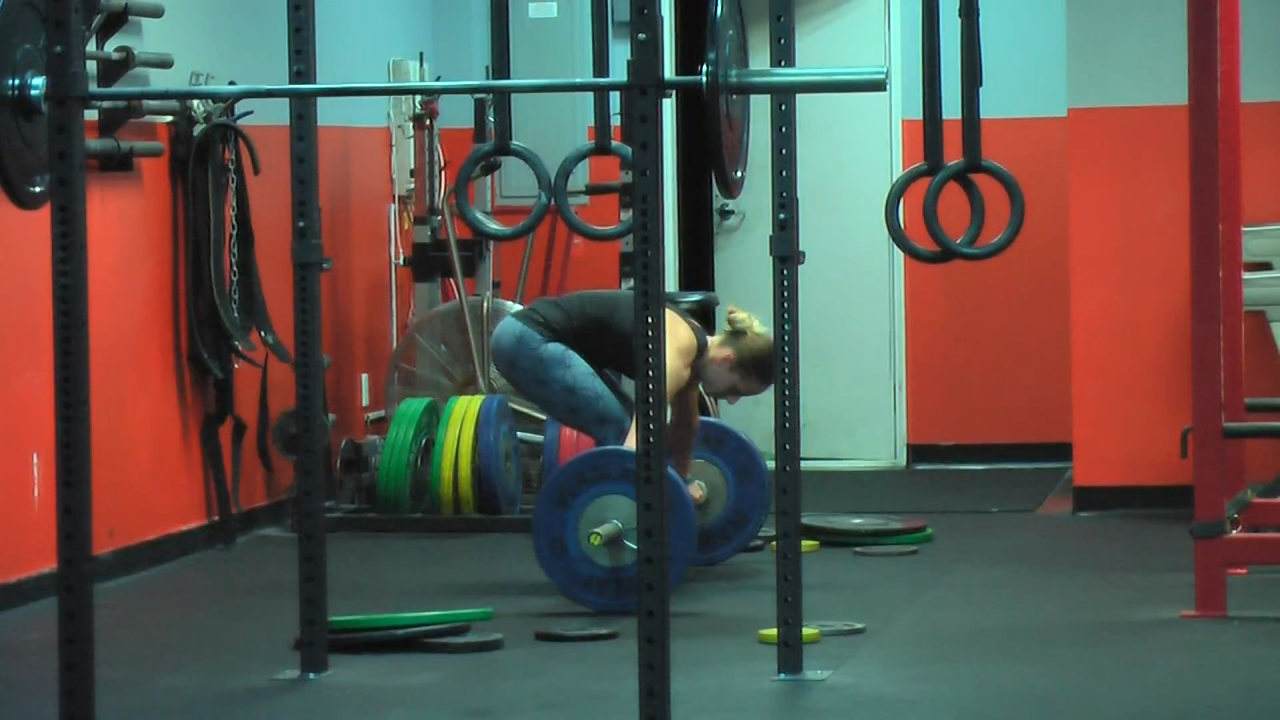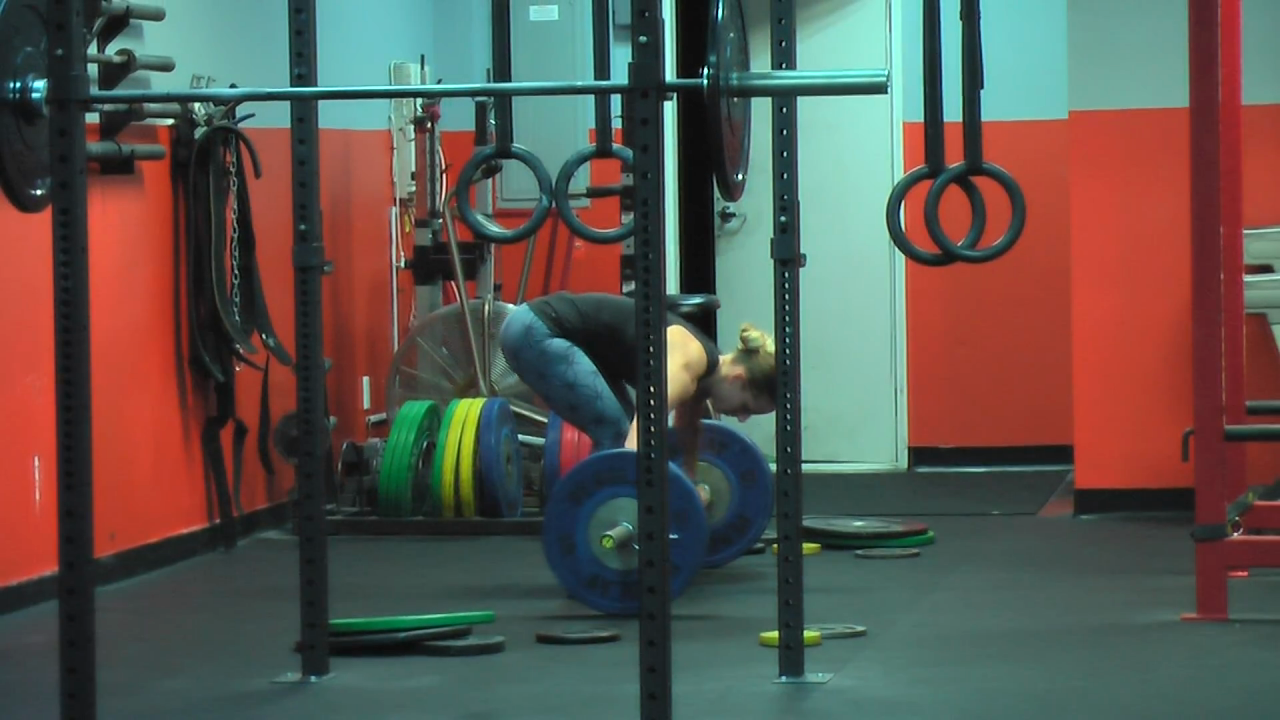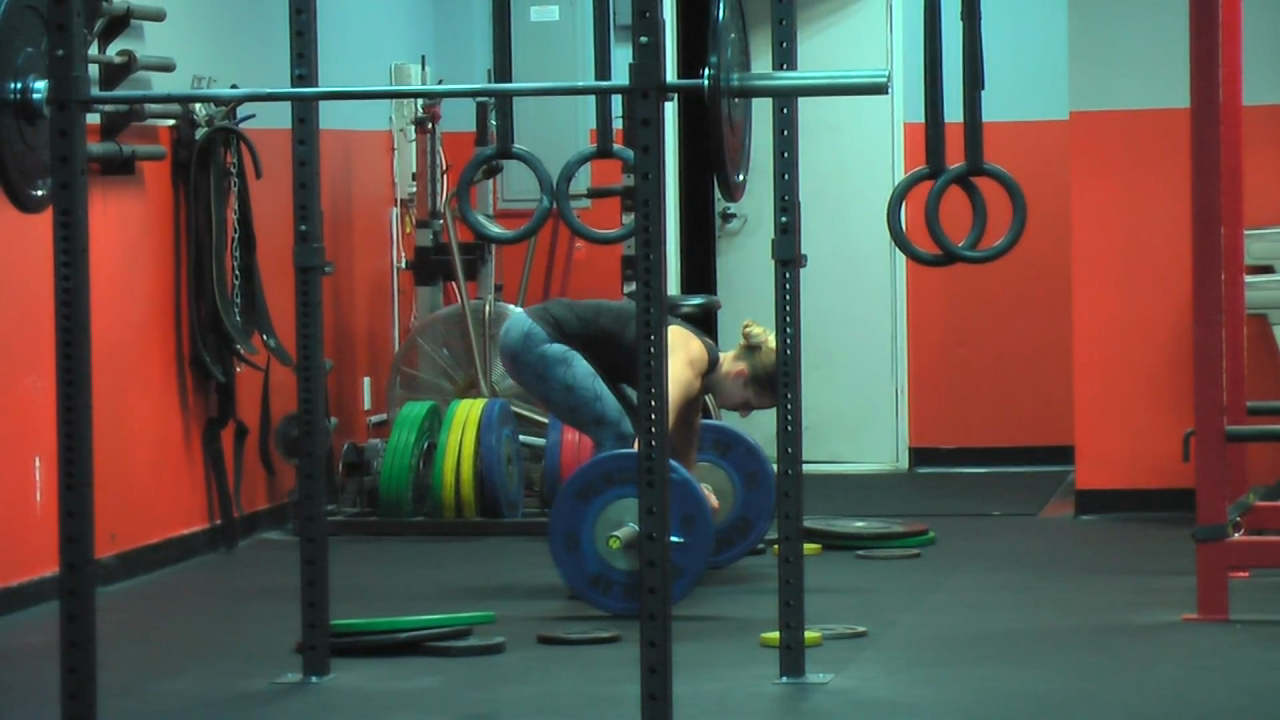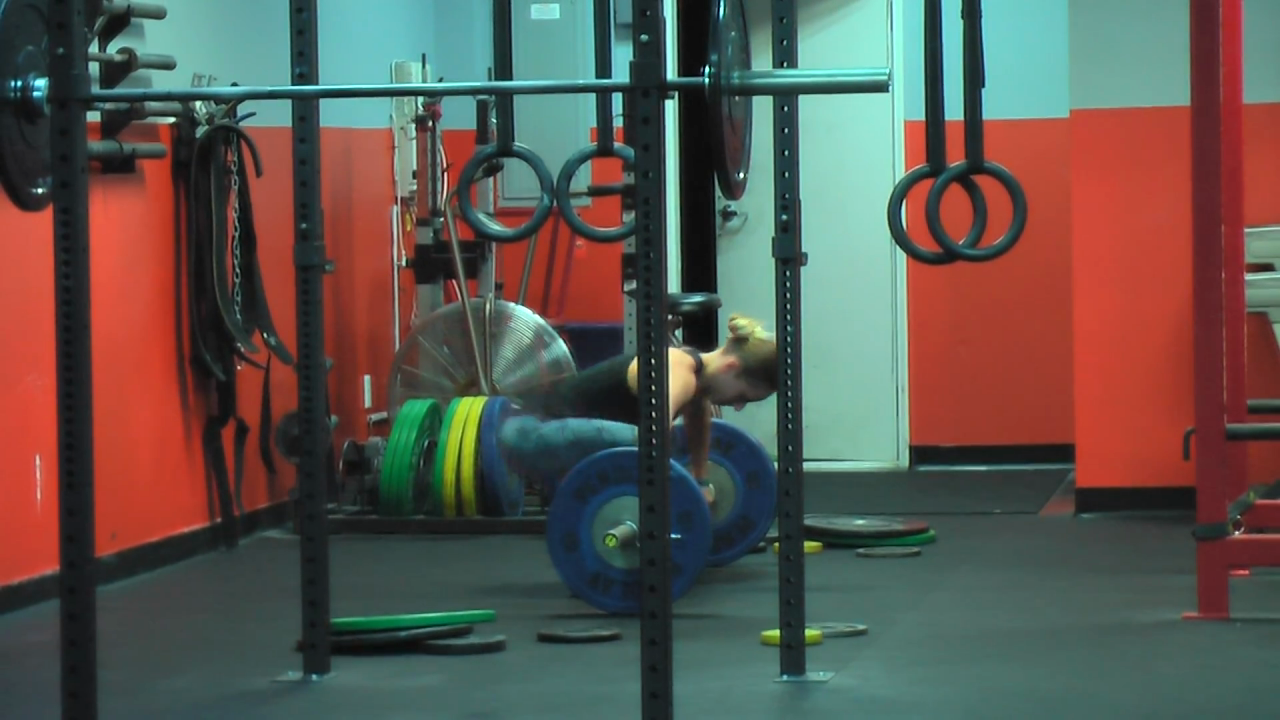
dt=0.4s
person 1, frame 1
left shoulder: (695, 350)
right shoulder: (679, 348)
left elbow: (685, 423)
left wrist: (684, 481)
left hip: (533, 338)
right hip: (526, 338)
left knee: (615, 430)
right knee: (617, 432)
person 1, frame 2
left shoulder: (705, 369)
right shoulder: (688, 362)
left elbow: (688, 429)
left hip: (544, 330)
right hip: (534, 330)
left knee: (615, 432)
right knee: (614, 434)
person 1, frame 3
left shoulder: (702, 364)
right shoulder: (690, 359)
left elbow: (684, 432)
left hip: (544, 339)
right hip: (532, 337)
left knee: (620, 435)
right knee: (618, 434)
person 1, frame 4
left shoulder: (696, 371)
right shoulder: (680, 370)
left elbow: (699, 422)
left wrist: (700, 484)
left hip: (552, 436)
right hip: (529, 430)
right knee: (632, 442)
